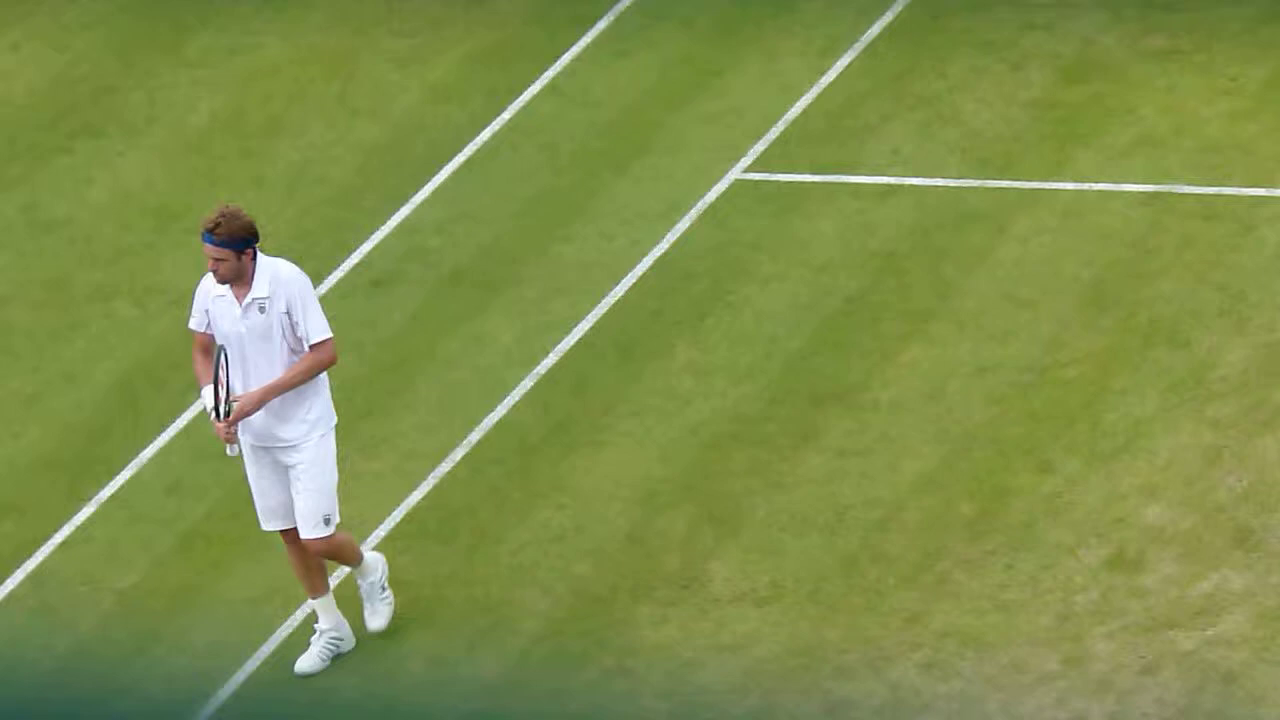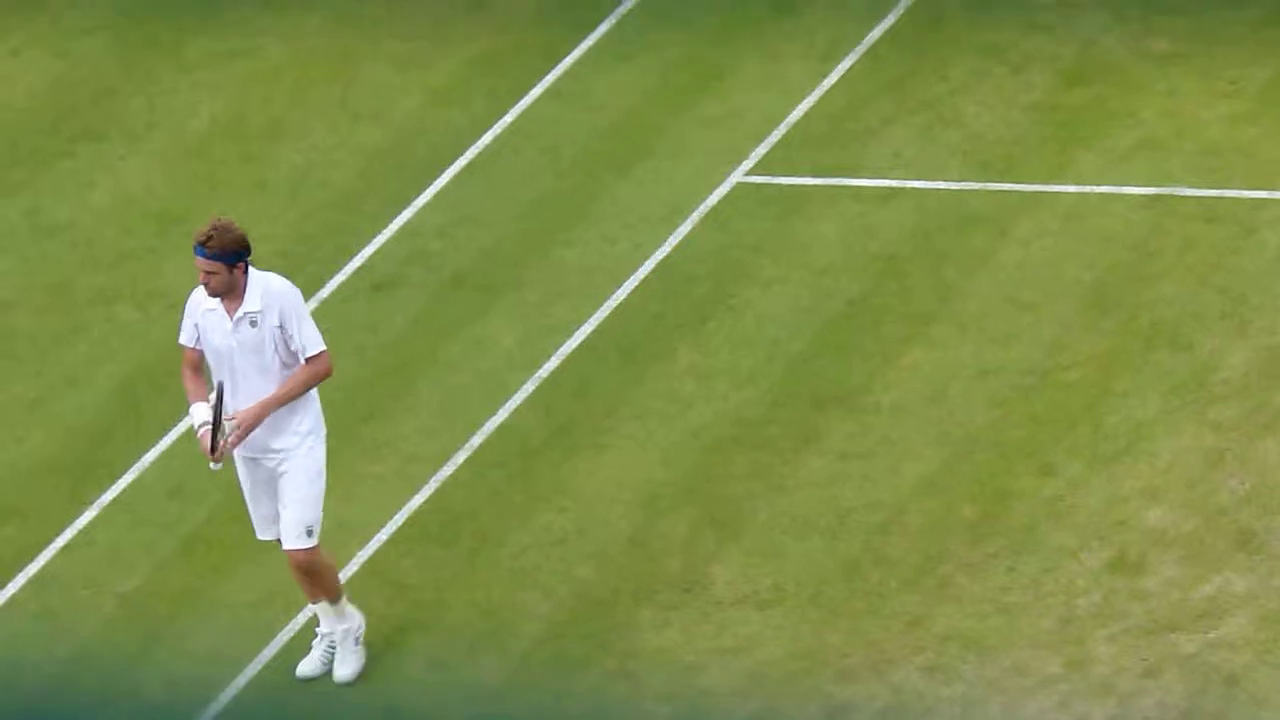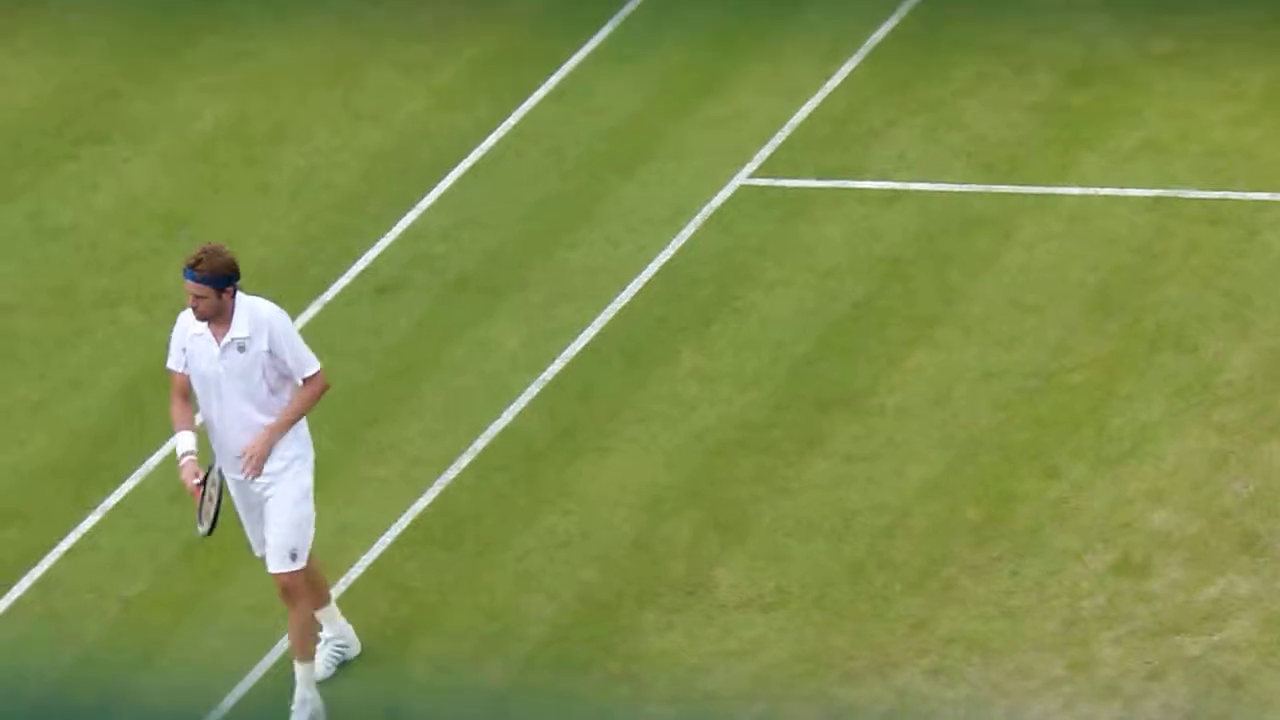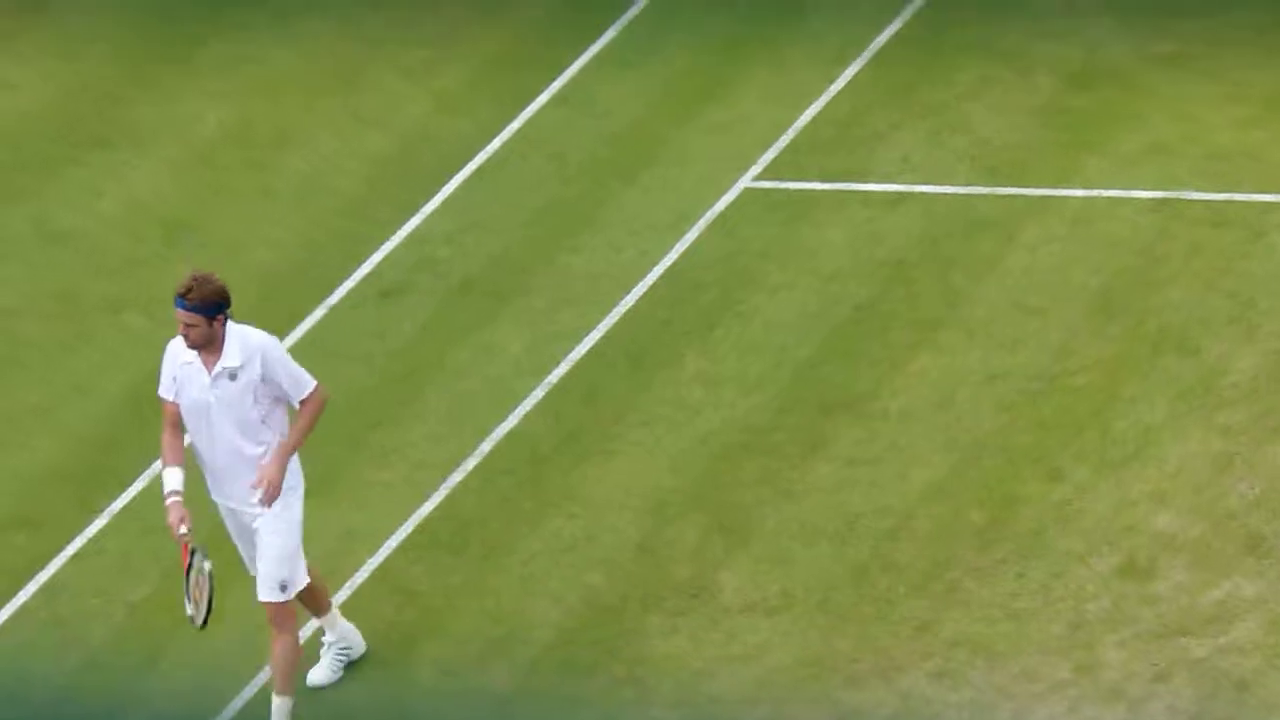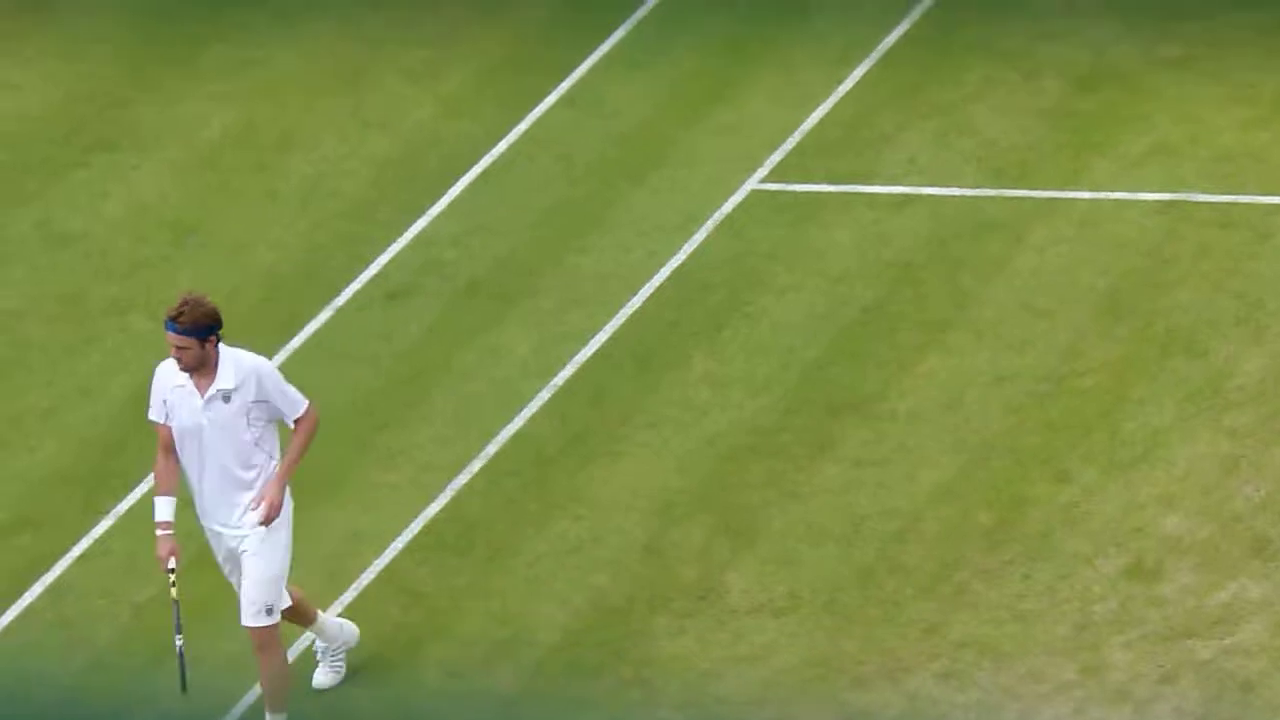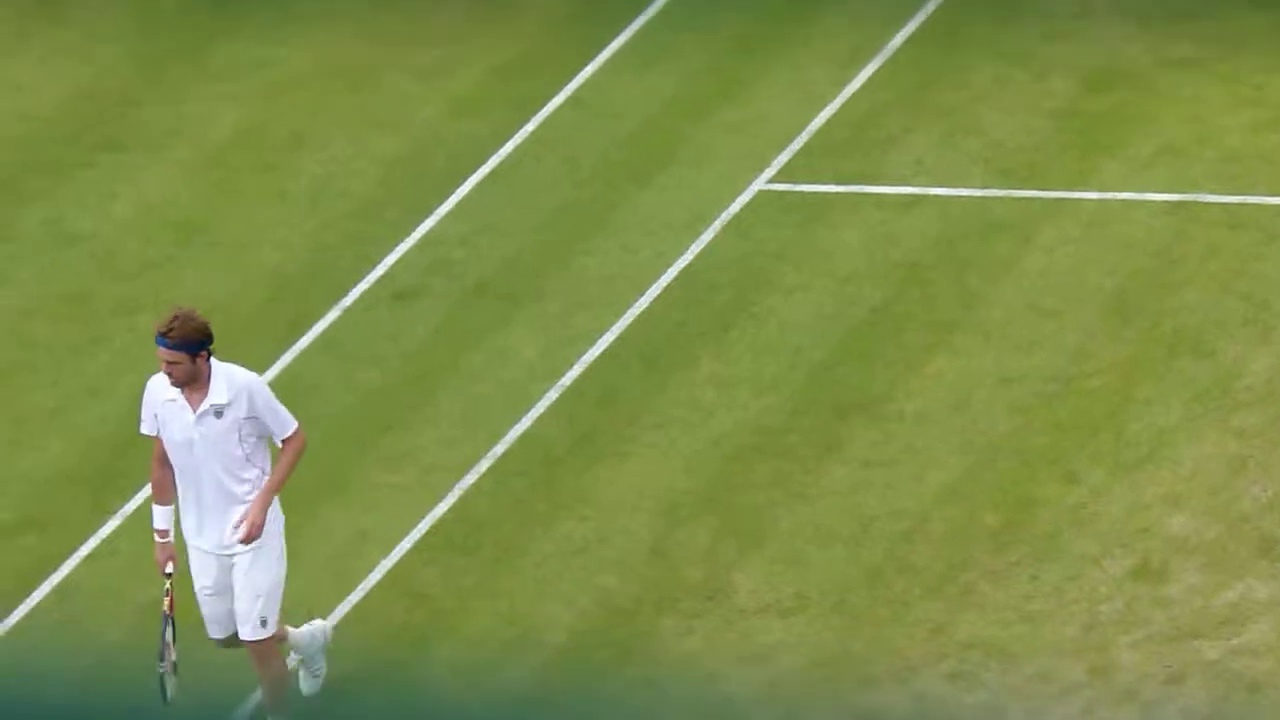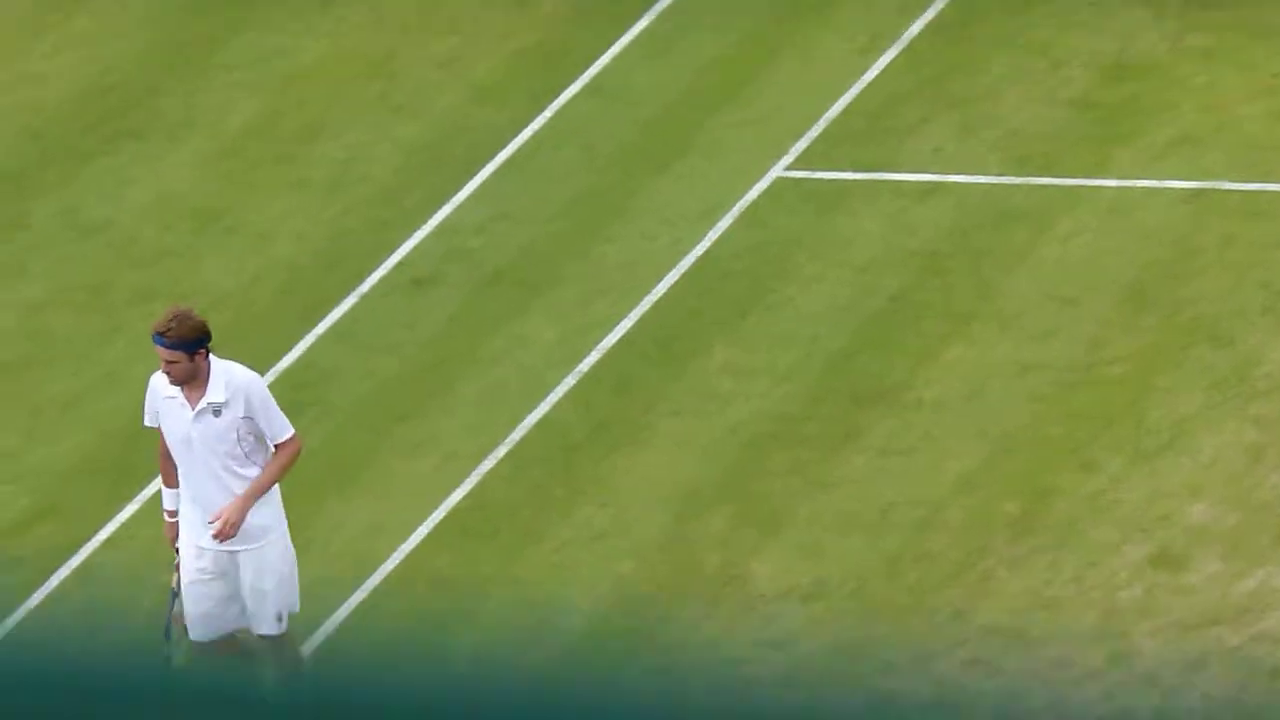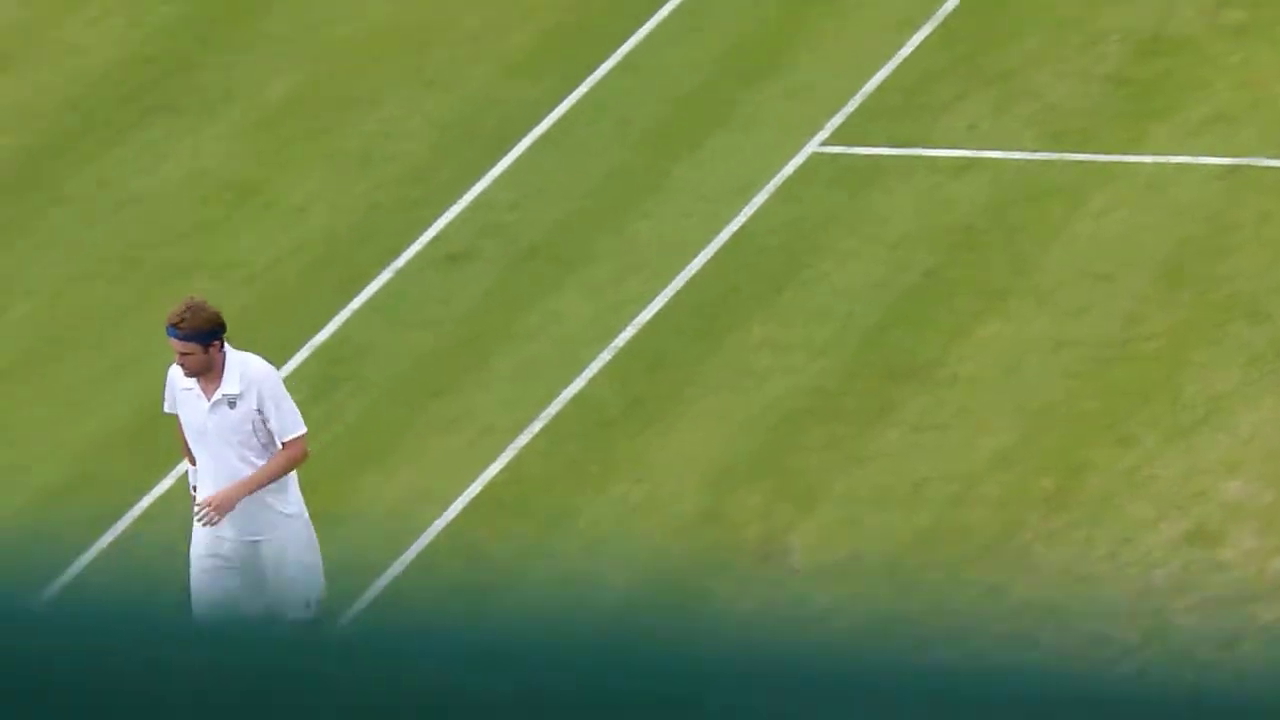
dt=0.1s
person 1, frame 1
left shoulder: (288, 280)
right shoulder: (209, 289)
left elbow: (325, 354)
right elbow: (202, 351)
left wrist: (263, 394)
right wrist: (212, 403)
left hip: (306, 430)
right hip: (257, 436)
left knee: (319, 538)
right knee: (290, 535)
left ankle: (370, 567)
right ankle: (331, 627)
person 1, frame 2
left shoulder: (280, 294)
right shoulder: (199, 303)
left elbow: (320, 365)
right elbow: (192, 369)
left wrist: (261, 410)
right wrist: (201, 422)
left hip: (296, 443)
right hip: (248, 447)
left knee: (300, 552)
right knee: (283, 543)
left ankle: (350, 627)
right ankle: (333, 628)
person 1, frame 3
left shoulder: (267, 320)
right shoulder: (185, 328)
left elbow: (316, 381)
right elbow: (180, 397)
left wrist: (269, 434)
right wrist: (187, 454)
left hip: (283, 466)
right hip: (236, 471)
left knee: (285, 576)
right knee: (292, 560)
right ankle: (336, 636)
person 1, frame 4
left shoulder: (261, 348)
right shoulder: (176, 354)
left elbow: (315, 398)
right elbow: (172, 428)
left wrist: (279, 460)
right wrist: (174, 494)
left hip: (273, 492)
right hip: (229, 494)
left knee: (276, 608)
right knee: (290, 575)
right ankle: (343, 637)
person 1, frame 5
left shoulder: (255, 371)
right shoulder: (165, 377)
left elbow: (306, 419)
right elbow: (167, 454)
left wrist: (278, 481)
right wrist: (164, 526)
left hip: (263, 517)
right hip: (215, 520)
left knee: (261, 628)
right knee: (270, 599)
right ankle: (332, 633)
person 1, frame 6
left shoulder: (245, 386)
right shoulder: (157, 391)
left elbow: (294, 440)
right elbow: (162, 464)
left wrist: (263, 501)
right wrist: (162, 534)
left hip: (252, 531)
right hip: (202, 537)
left knee: (258, 638)
right knee: (228, 636)
right ankle: (304, 640)
person 1, frame 7
left shoulder: (243, 384)
right shoulder: (159, 389)
left elbow: (289, 446)
left wrist: (243, 504)
right wrist: (172, 509)
left hip: (256, 532)
right hip: (199, 536)
left knee: (272, 635)
right knee: (205, 641)
person 1, frame 8
left shoulder: (259, 376)
right shoulder: (176, 378)
left elbow: (297, 451)
left wrist: (235, 493)
left hip: (276, 521)
right hip: (216, 529)
left knee: (300, 618)
right knee: (210, 622)
